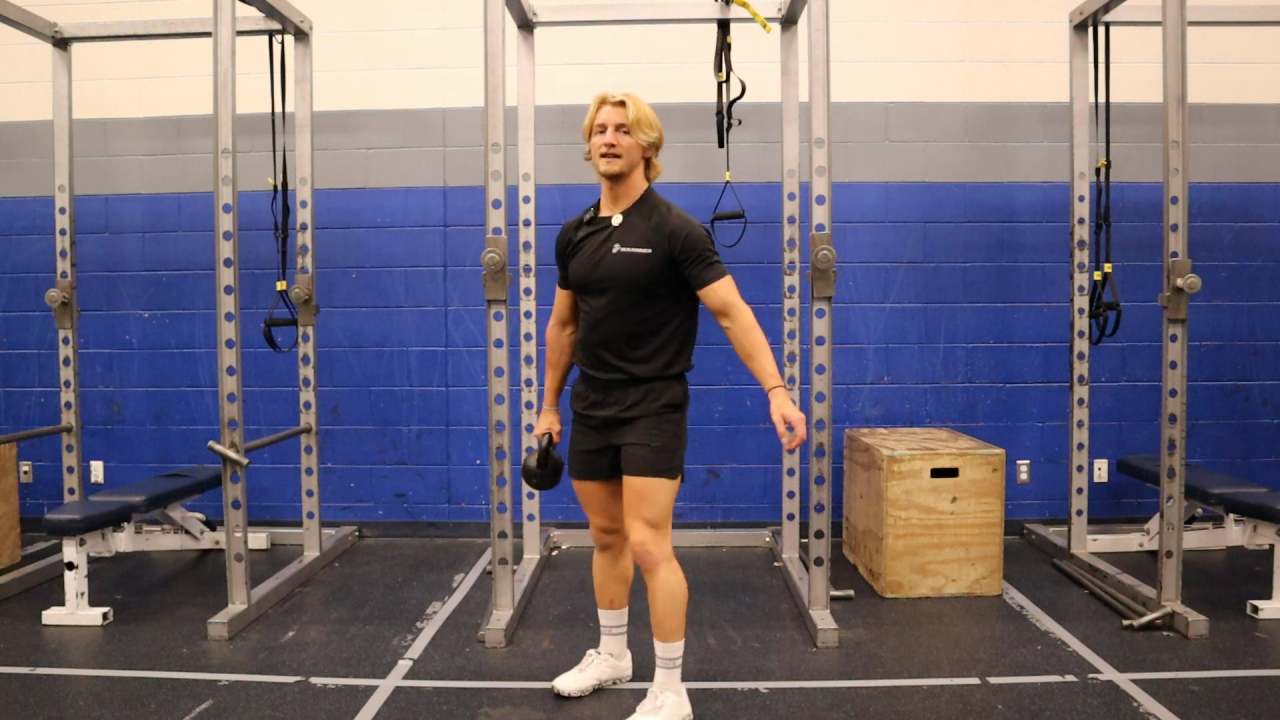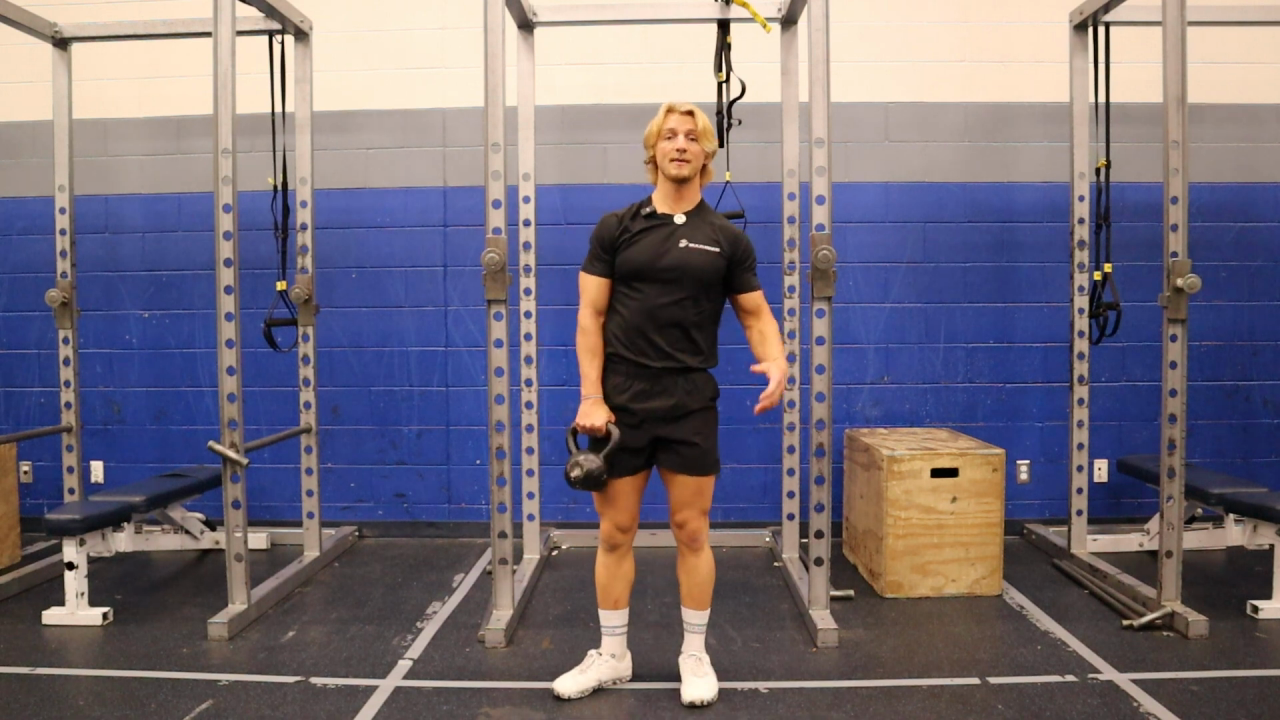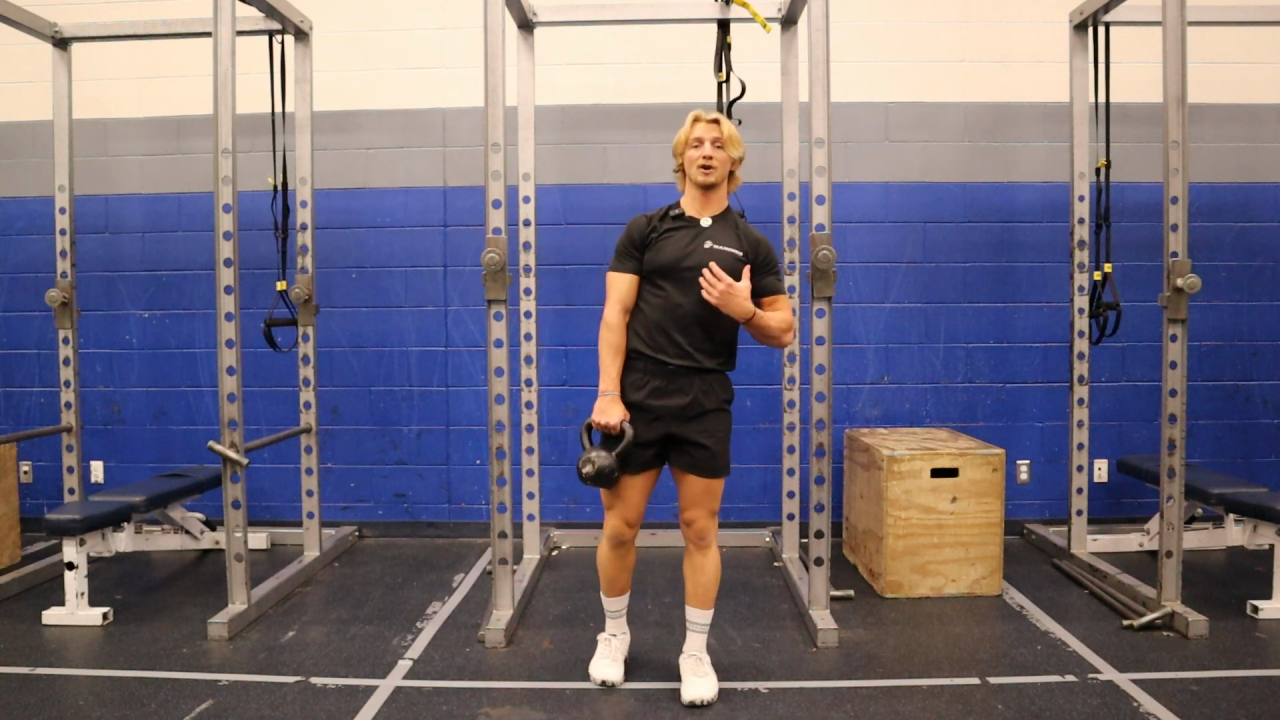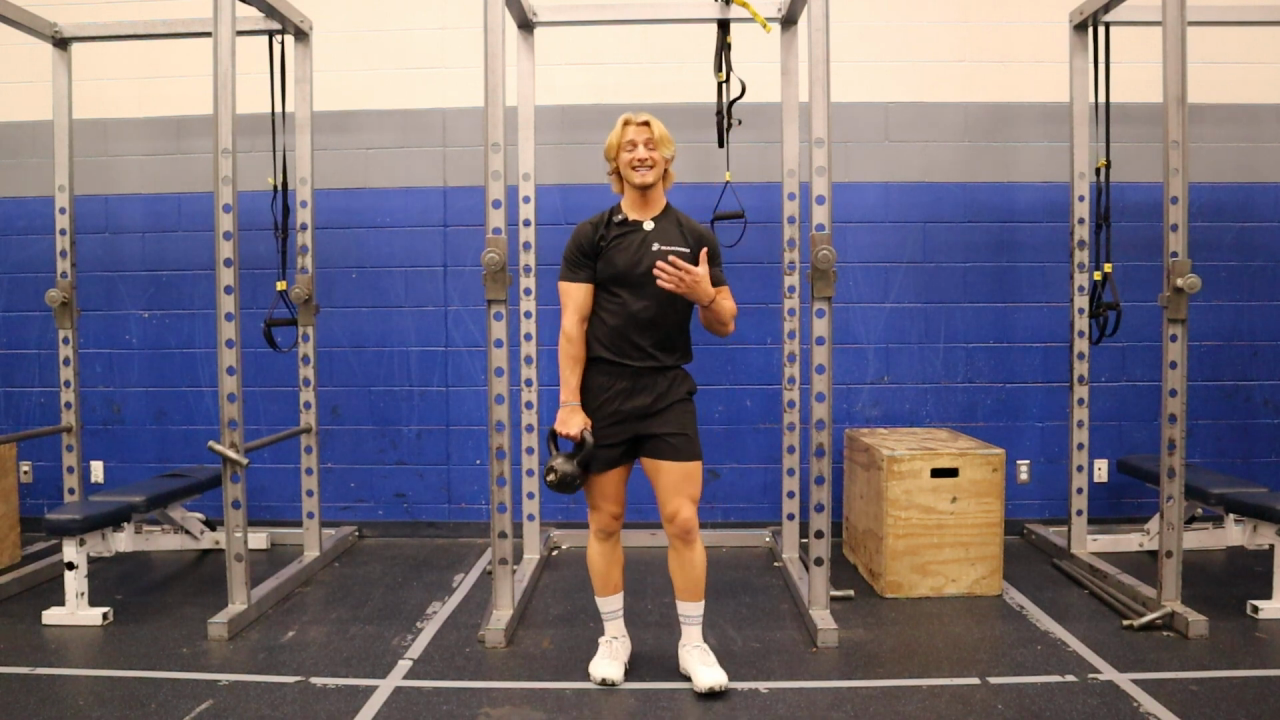
dt=0.7s
person 1, frame 1
left shoulder: (676, 229)
right shoulder: (574, 233)
left elbow: (733, 313)
left wrist: (777, 390)
right wrist: (549, 404)
left hip: (652, 407)
right hip: (590, 408)
left knee: (648, 544)
right knee: (606, 538)
right ankle: (612, 654)
person 1, frame 2
left shoulder: (728, 238)
right shoulder: (615, 228)
left elbow: (757, 318)
right elbow: (591, 316)
left wrist: (774, 361)
right wrist: (590, 397)
left hip: (691, 404)
right hip: (620, 402)
left knee: (691, 531)
right knee: (615, 532)
left ankle: (694, 654)
right ankle: (612, 655)
person 1, frame 3
left shoulder: (751, 244)
right shoulder: (644, 229)
left elbow: (782, 330)
right elbow: (615, 313)
left wrist: (744, 311)
right wrist: (607, 393)
left hip: (705, 402)
right hip: (638, 396)
left knee: (700, 531)
right knee: (619, 527)
left ankle: (695, 652)
right ankle: (614, 632)
person 1, frame 4
left shoulder: (695, 238)
right shoulder: (590, 235)
left elbow: (724, 324)
right elbow: (573, 323)
left wrist: (704, 292)
right wrist: (569, 403)
left hip: (669, 395)
right hip: (603, 396)
left knee: (683, 521)
right knee: (605, 522)
left ankle: (693, 642)
right ankle: (613, 636)
